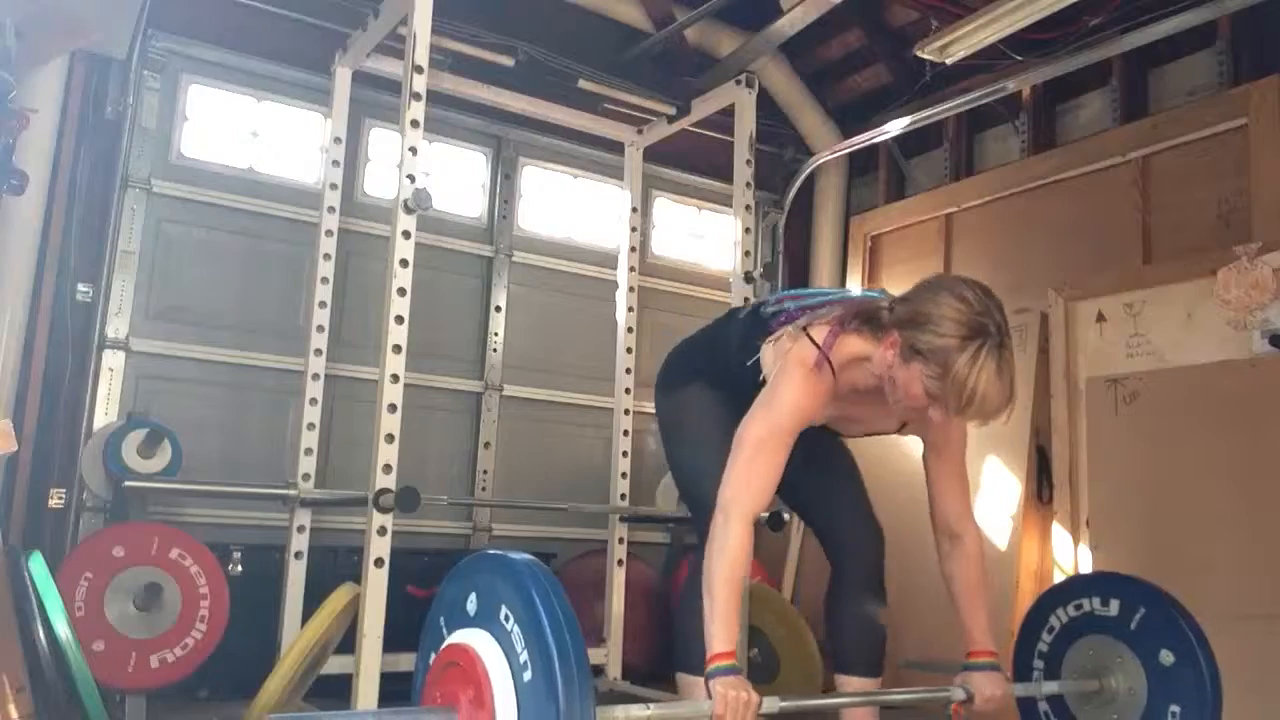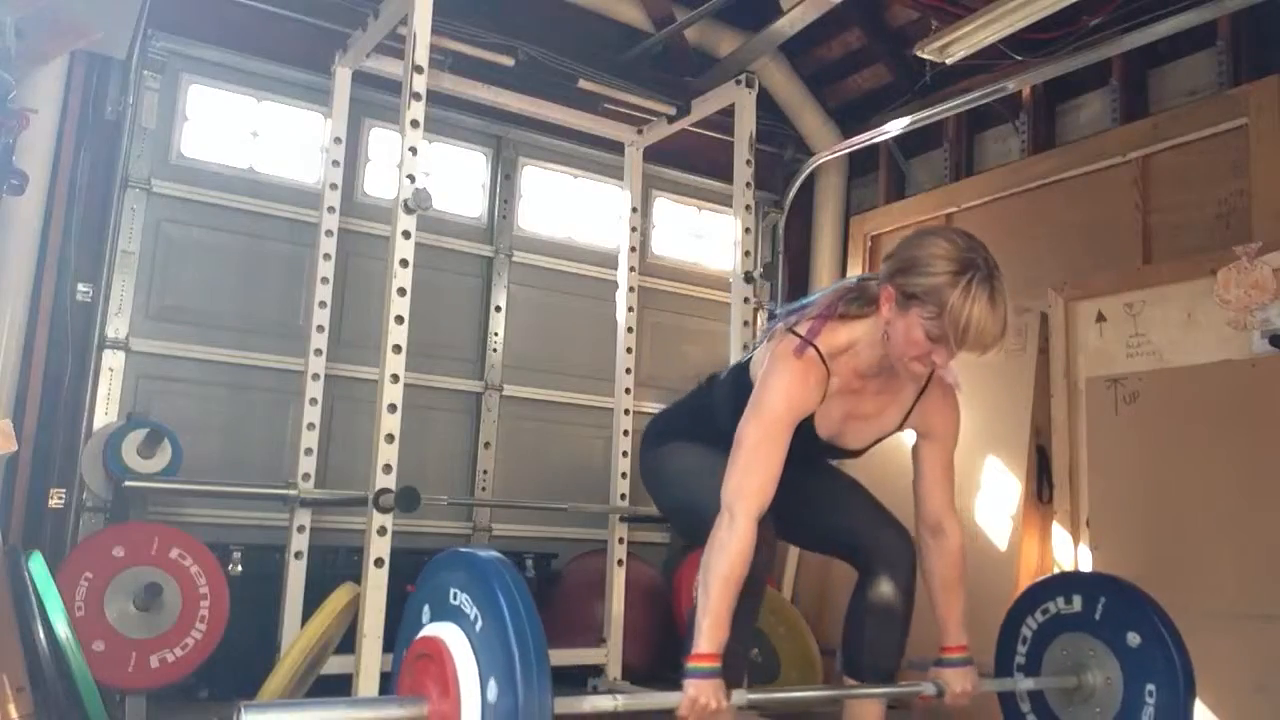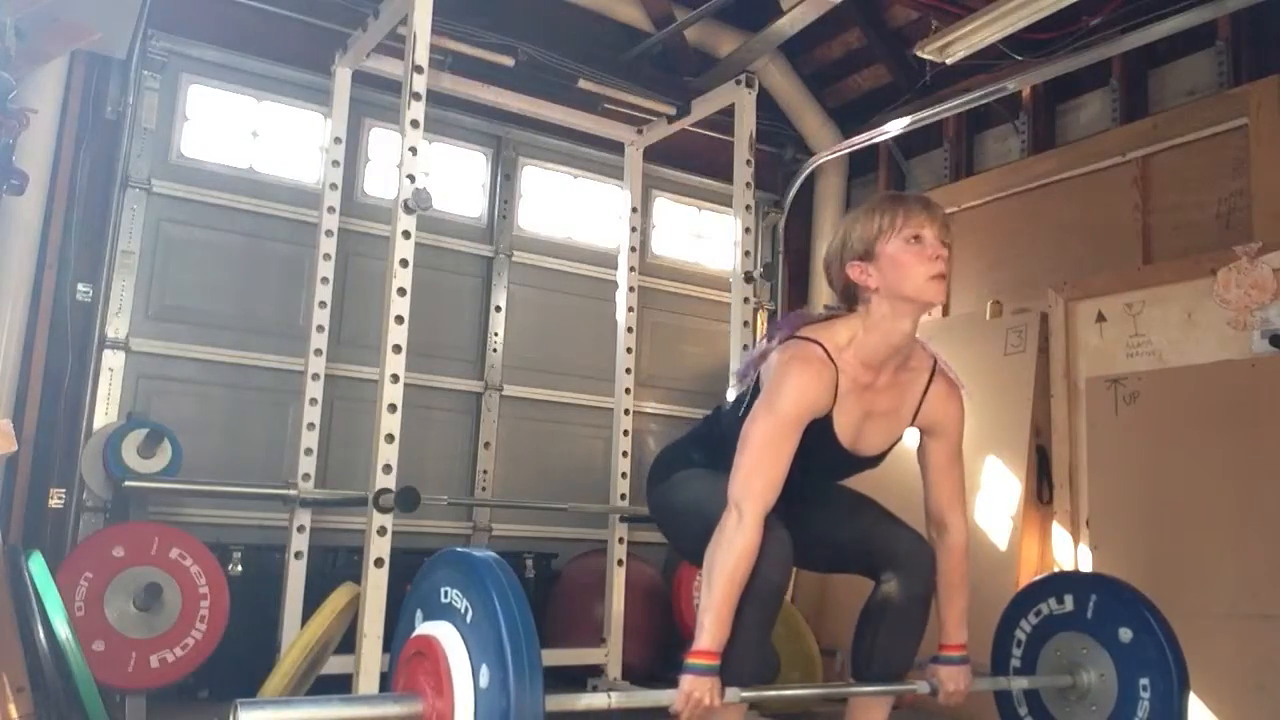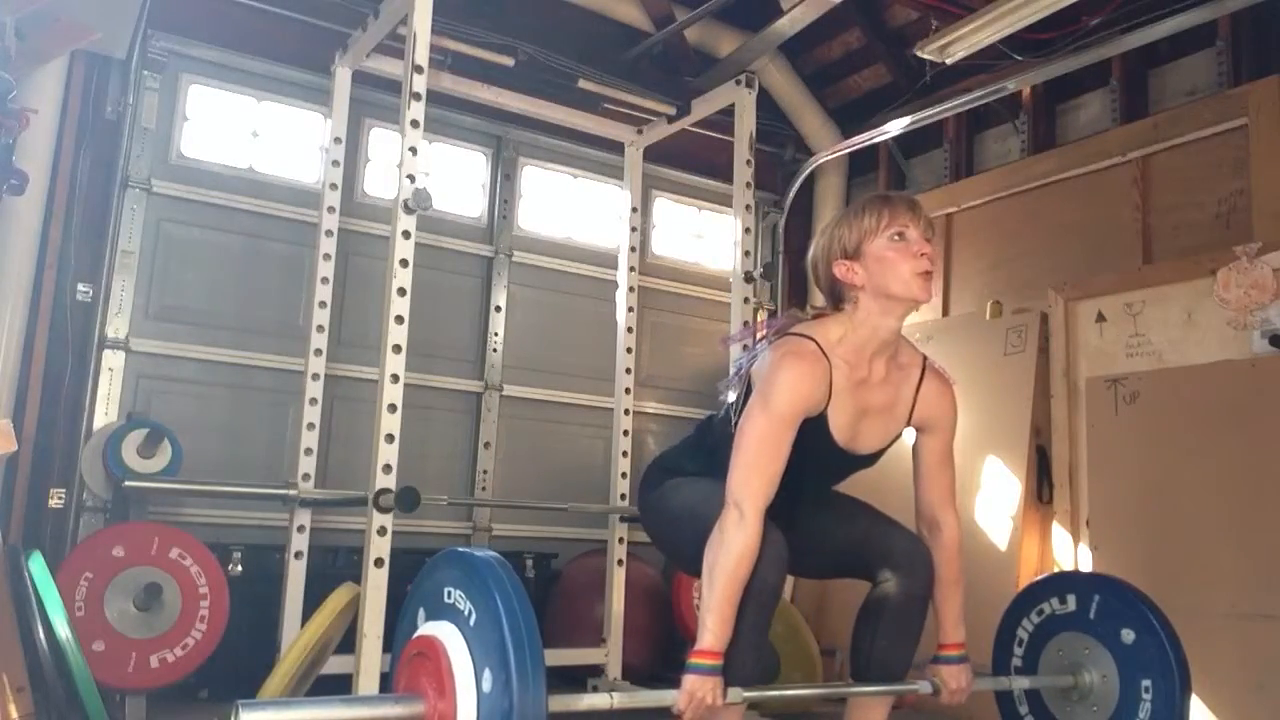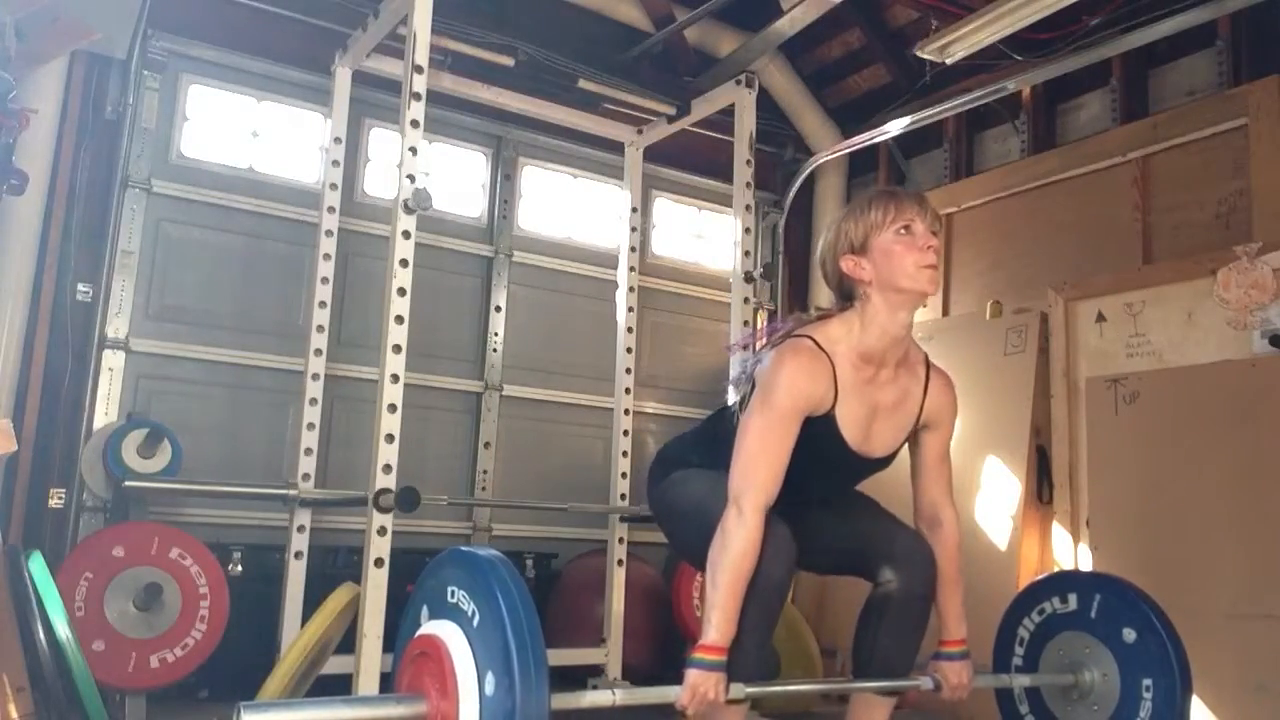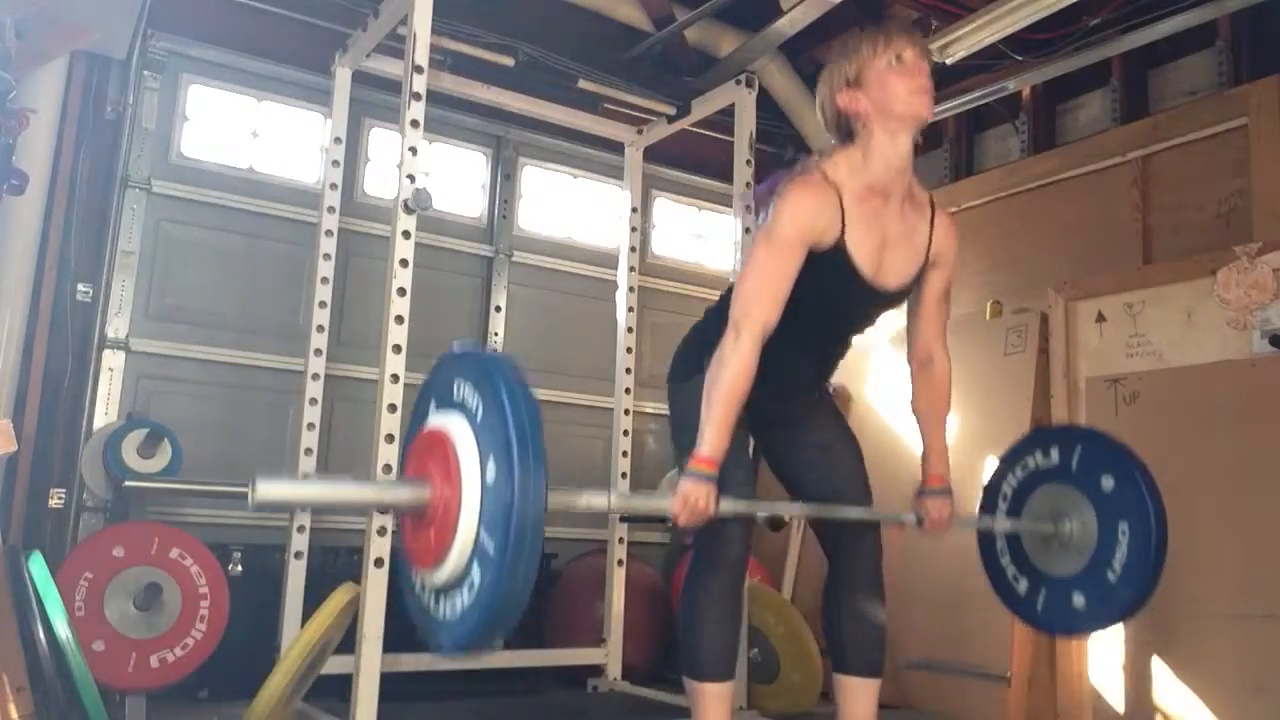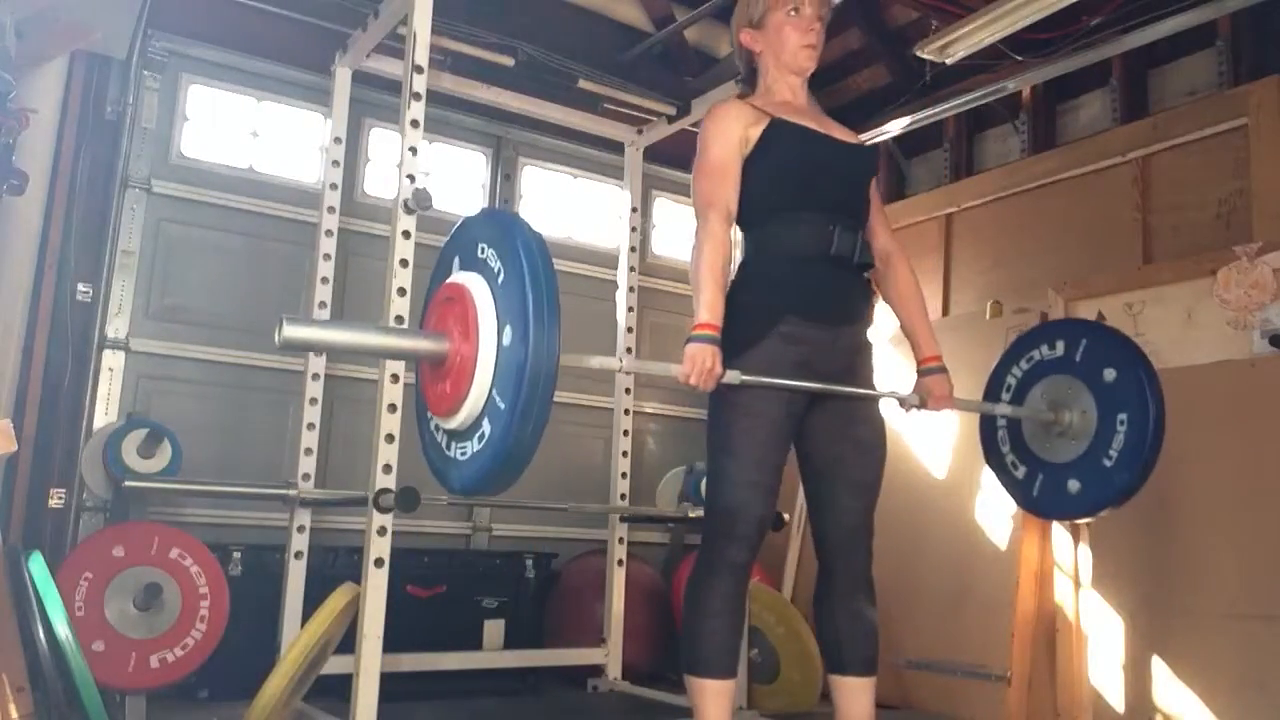
dt=0.7s
person 1, frame 1
left shoulder: (931, 393)
right shoulder: (811, 368)
left elbow: (956, 533)
right elbow: (734, 513)
left wrist: (982, 657)
right wrist: (722, 666)
right hip: (701, 386)
left knee: (859, 542)
right knee: (721, 526)
person 1, frame 2
left shoulder: (933, 400)
right shoulder: (804, 362)
left elbow: (940, 528)
right elbow: (739, 515)
left wrist: (954, 652)
right wrist: (703, 663)
left hip: (790, 467)
right hip: (688, 448)
left knee: (892, 554)
right knee: (752, 542)
person 1, frame 3
left shoulder: (937, 393)
right shoulder: (810, 366)
left elbow: (949, 524)
right elbow: (743, 515)
left wrist: (953, 650)
right wrist: (702, 659)
left hip: (797, 493)
right hip: (696, 478)
left knee: (910, 558)
right knee: (766, 550)
person 1, frame 4
left shoulder: (929, 389)
right shoulder: (801, 363)
left elbow: (941, 521)
right elbow: (741, 513)
left wrist: (952, 648)
right wrist: (705, 658)
left hip: (791, 502)
right hip: (689, 488)
left knee: (907, 560)
right knee: (760, 553)
person 1, frame 5
left shoulder: (933, 390)
right shoulder: (804, 364)
left elbow: (939, 518)
right elbow: (745, 512)
left wrist: (953, 645)
right wrist: (710, 653)
right hip: (698, 479)
left knee: (909, 559)
right knee: (768, 551)
person 1, frame 6
left shoulder: (932, 228)
right shoulder: (812, 196)
left elbow: (929, 357)
right elbow: (746, 330)
left wrist: (935, 476)
right wrist: (703, 465)
left hip: (802, 389)
right hip: (719, 377)
left knee: (859, 544)
right knee: (726, 541)
person 1, frame 7
left shoulder: (848, 140)
right shoulder: (734, 120)
left elbow: (885, 250)
right elbow: (714, 225)
left wrist: (929, 357)
right wrist: (705, 330)
left hip: (844, 348)
right hip: (766, 336)
left knee: (849, 547)
right knee: (735, 534)
